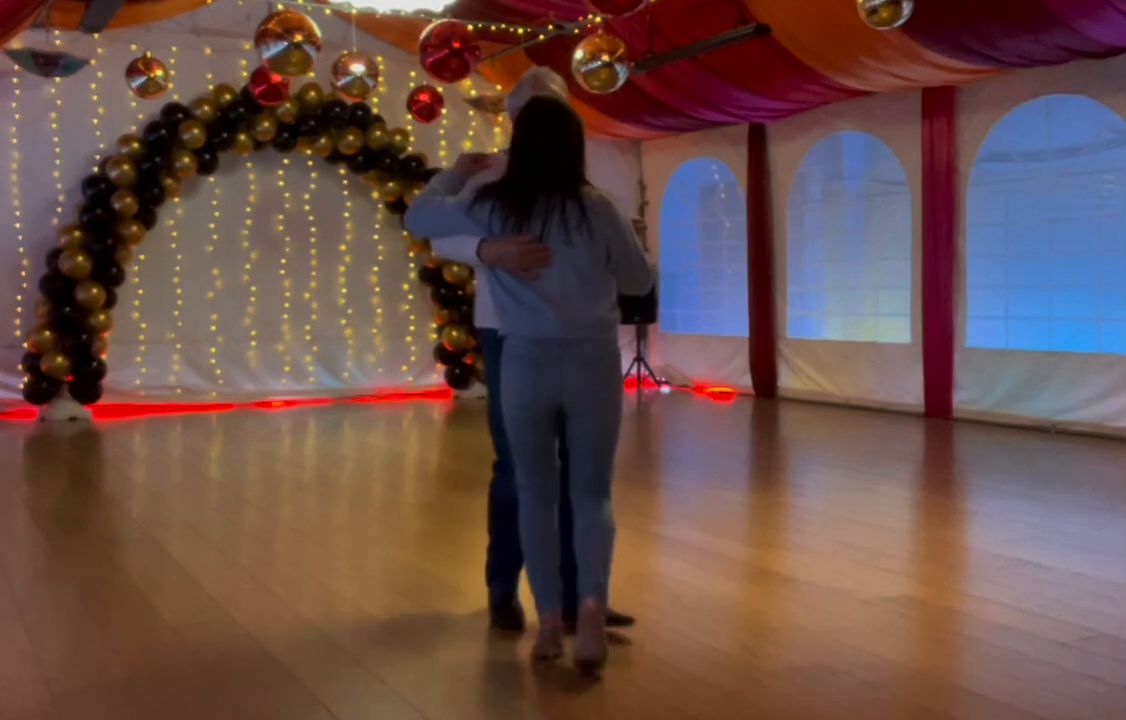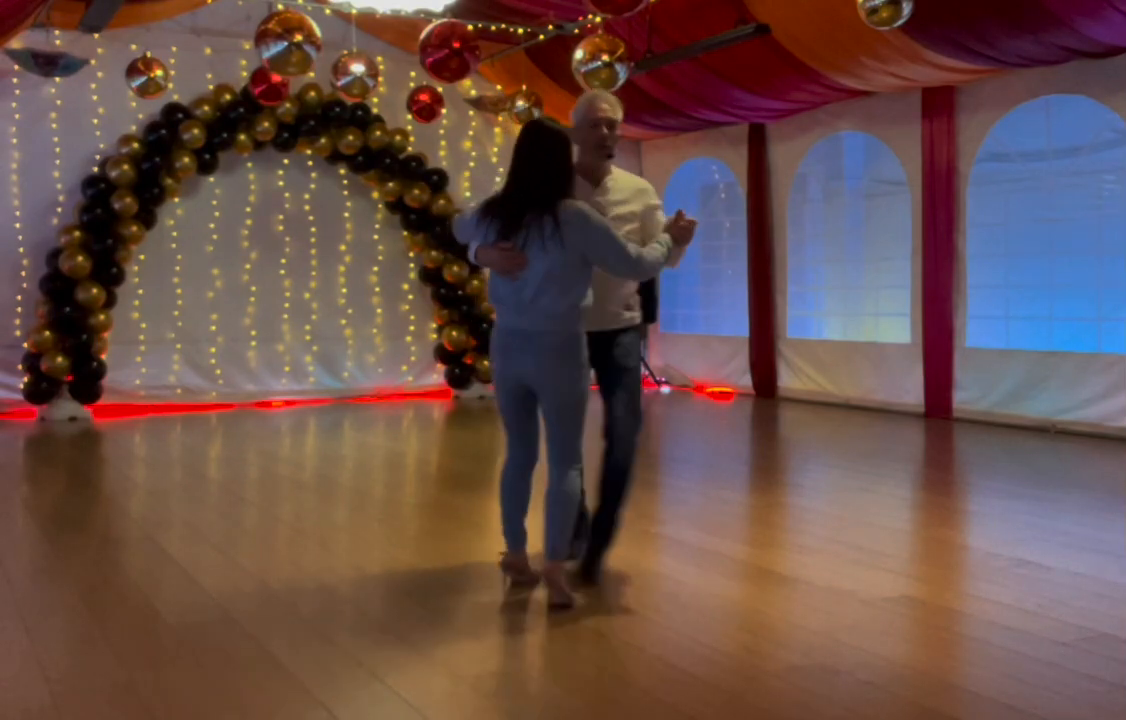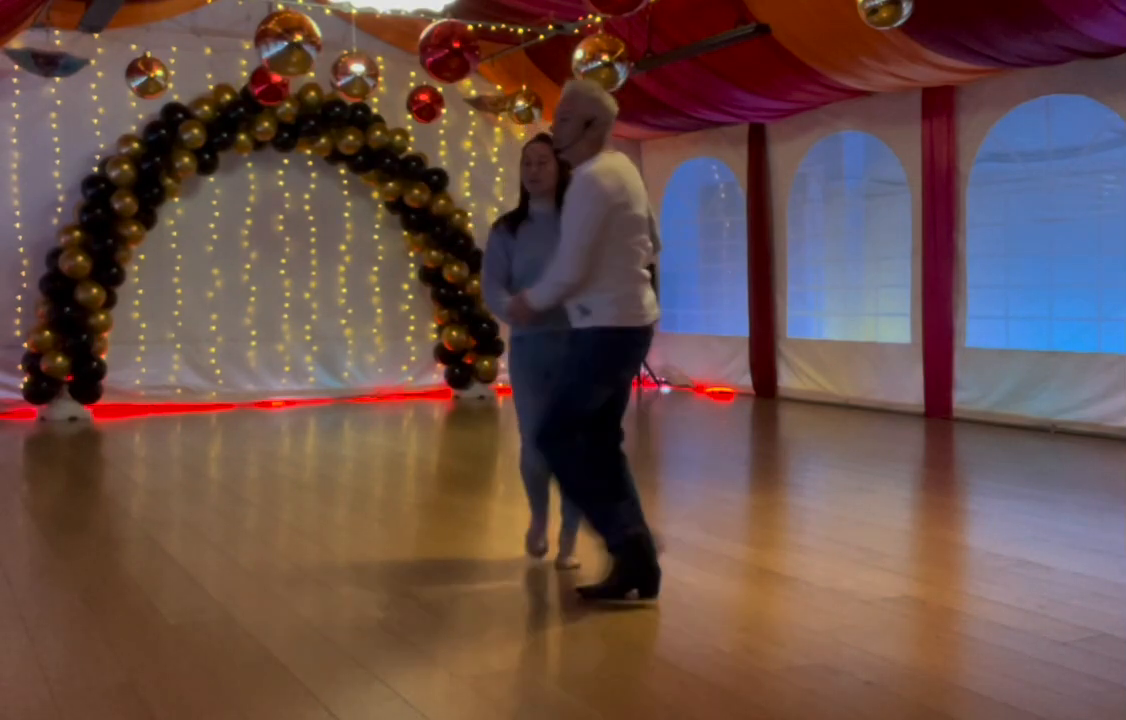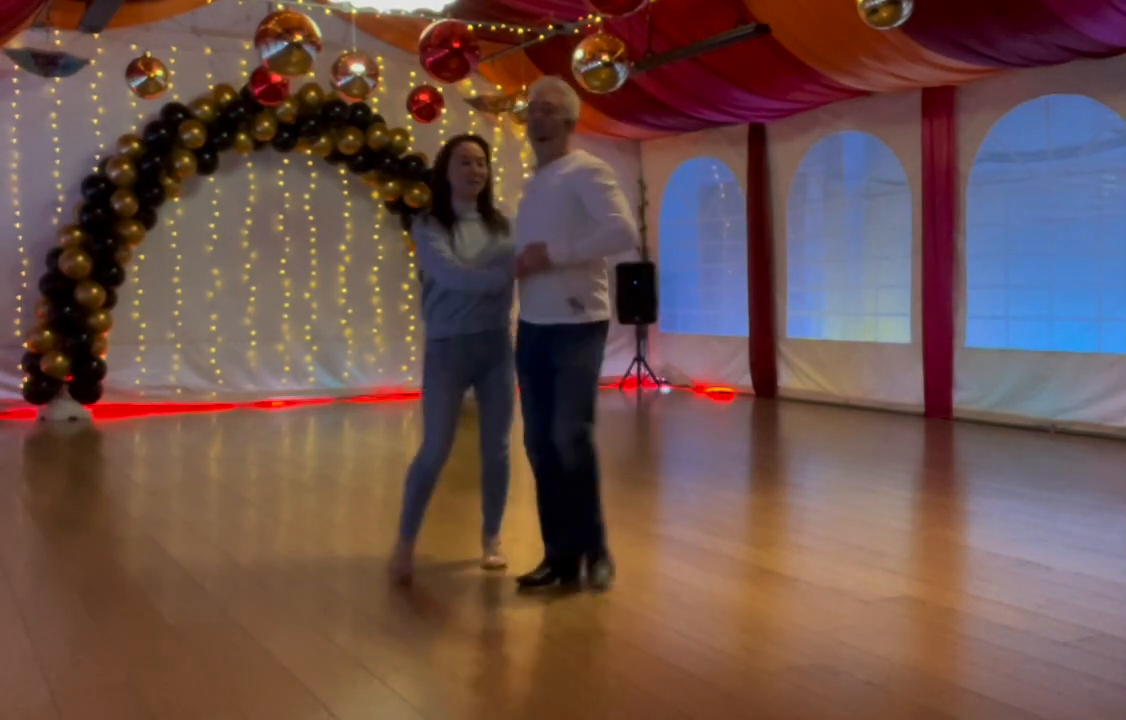
dt=1s
person 1, frame 1
right shoulder: (487, 174)
right elbow: (444, 238)
right wrist: (489, 250)
right hip: (507, 337)
right knee: (517, 465)
left ankle: (577, 597)
right ankle: (502, 590)
person 1, frame 2
left shoulder: (639, 192)
left elbow: (661, 257)
right wrist: (486, 254)
left hip: (620, 332)
left knee: (623, 435)
left ankle: (598, 538)
person 1, frame 3
left shoulder: (595, 177)
right shoulder: (620, 172)
left elbow: (571, 265)
left wrist: (531, 302)
left hip: (611, 331)
right hip: (625, 326)
left knee: (554, 434)
right knee: (600, 445)
left ankle: (628, 539)
right ankle: (635, 563)
person 1, frame 4
left shoulder: (587, 171)
right shoulder: (534, 183)
left elbow: (625, 232)
left wrist: (556, 255)
left hip: (577, 327)
right hip: (533, 327)
left knee: (571, 438)
right knee: (539, 441)
left ankle: (593, 548)
right ankle: (562, 553)
person 2, frame 1
left shoulder: (489, 205)
right shoulder: (596, 208)
left elbow: (417, 217)
right elbow: (640, 281)
left wrist: (456, 172)
right wrist: (625, 238)
left hip: (527, 366)
right hip: (594, 366)
left knee: (536, 496)
right knee: (592, 496)
left ankle: (549, 621)
right ankle: (591, 608)
person 2, frame 2
left shoulder: (496, 215)
right shoulder: (574, 217)
left elbow: (461, 229)
right elbow: (637, 266)
left wrist: (504, 193)
right wrist: (670, 239)
left hip: (507, 348)
right hip: (558, 350)
left knee: (519, 454)
right knee: (564, 463)
left ankle: (516, 553)
right ankle: (555, 565)
person 2, frame 3
right shoulder: (506, 230)
right elbow: (491, 290)
right hip: (527, 345)
right knee: (534, 444)
left ankle: (569, 535)
right ankle: (538, 519)
person 2, frame 4
left shoulder: (501, 226)
right shoulder: (430, 226)
right elbow: (455, 275)
right wrist: (509, 270)
left hip: (496, 344)
right hip: (447, 346)
left knee: (496, 447)
right knee: (435, 450)
left ankle: (491, 536)
right ankle: (405, 541)
